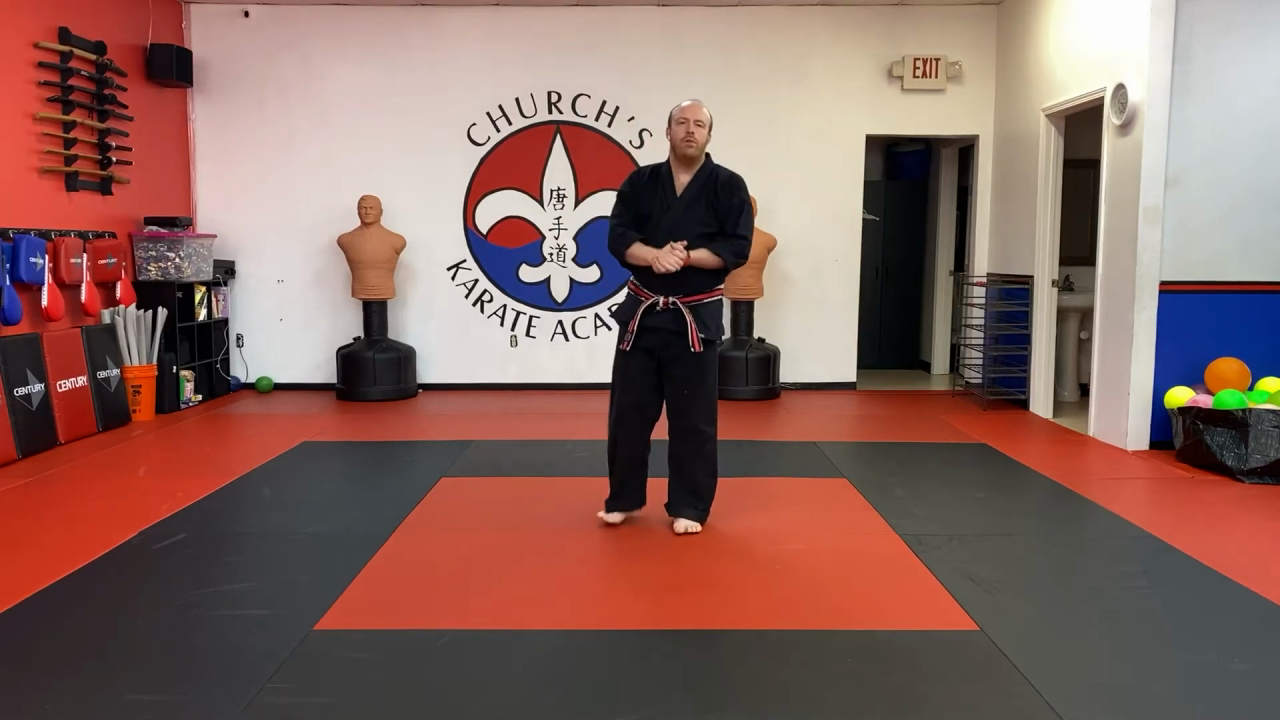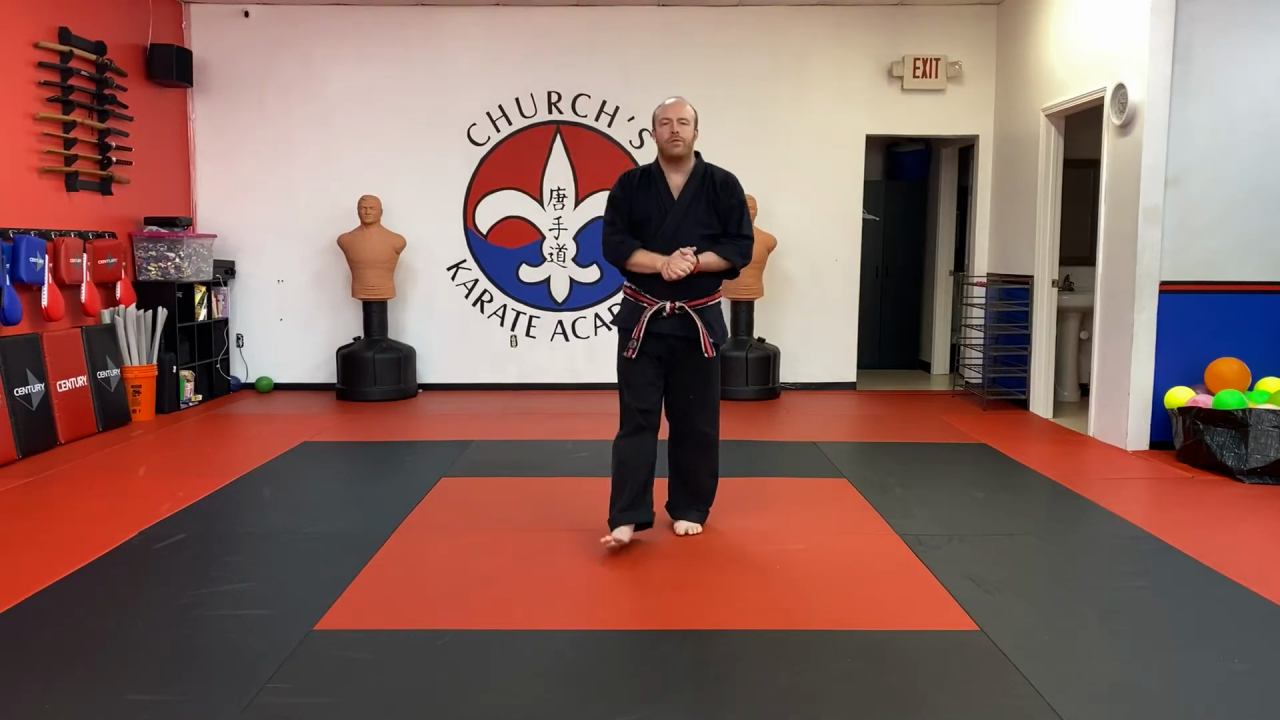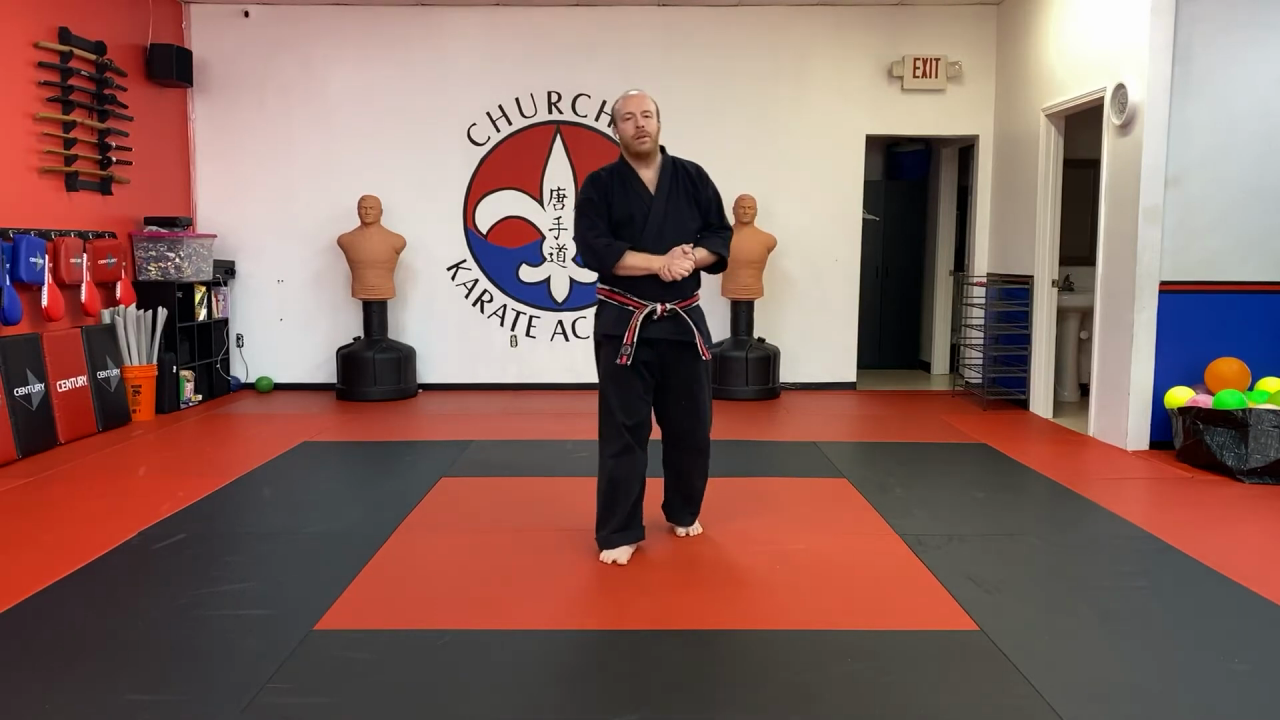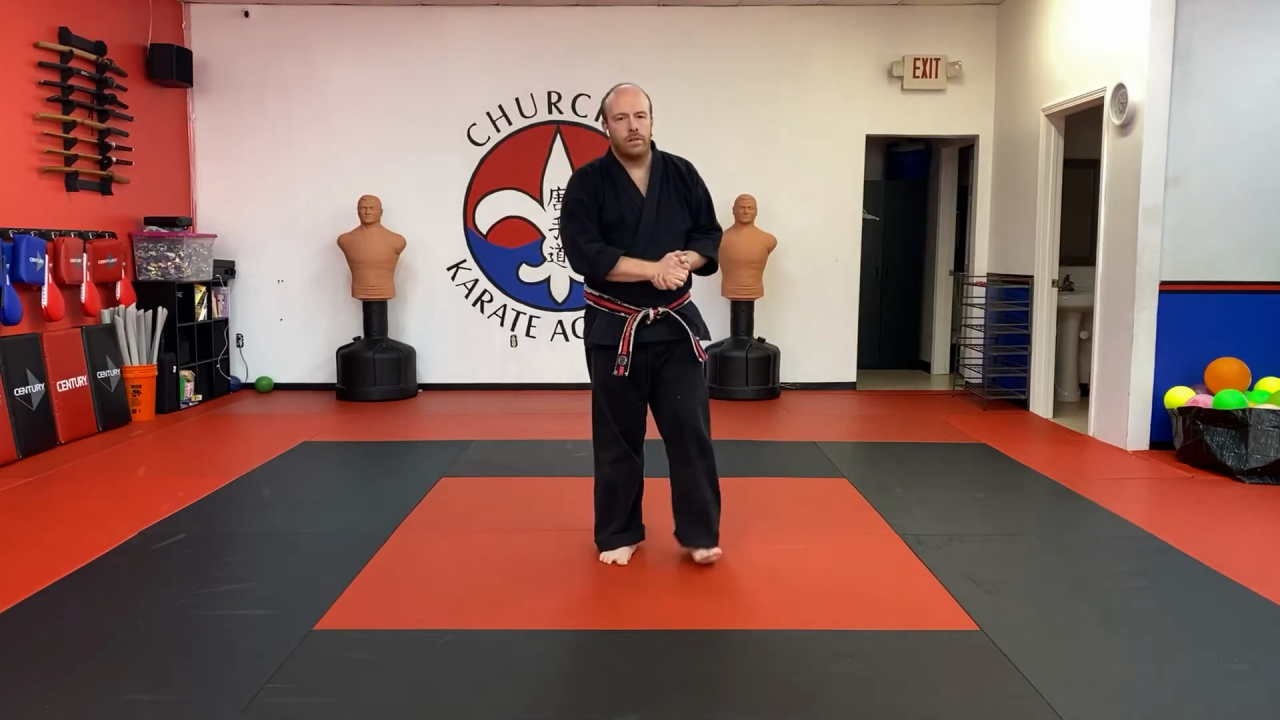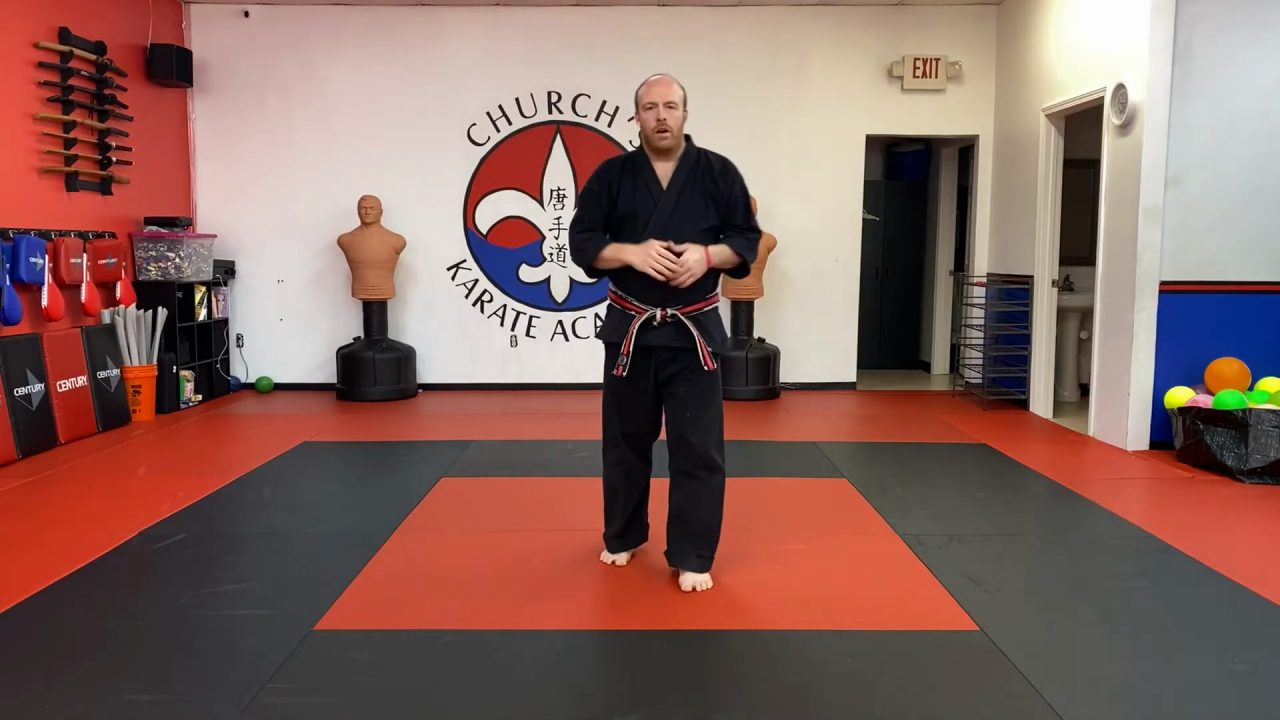
dt=0.4s
person 1, frame 1
left shoulder: (728, 185)
right shoulder: (640, 182)
left elbow: (736, 248)
right elbow: (619, 238)
left wrist: (686, 257)
right wrist: (656, 256)
left hip: (696, 315)
right hip: (642, 312)
left knee: (693, 417)
right knee: (629, 410)
left ankle: (689, 507)
right ankle: (623, 498)
person 1, frame 2
left shoulder: (722, 185)
right shoulder: (630, 185)
left elbow: (739, 248)
right elbow: (614, 245)
left wrist: (694, 263)
right wrist: (664, 263)
left hip: (697, 320)
right hip: (642, 319)
left knee: (695, 421)
right knee: (636, 417)
left ankle: (690, 509)
right ankle: (627, 517)
person 1, frame 3
left shoulder: (692, 177)
right shoulder: (600, 185)
left elbow: (720, 237)
right elbow: (595, 249)
left wrist: (691, 258)
right wrist: (661, 262)
left hip: (683, 321)
right hip: (623, 323)
left knee: (689, 426)
right knee: (622, 431)
left ankle: (683, 512)
right ankle: (620, 532)
person 1, frame 4
left shoulder: (682, 174)
right shoulder: (587, 183)
left elbow: (709, 235)
right elbow: (585, 253)
left wrist: (684, 262)
right wrist: (653, 269)
left hip: (676, 324)
right hip: (614, 327)
left knee: (690, 430)
right knee: (617, 437)
left ankle: (700, 535)
right ankle: (619, 534)
person 1, frame 5
left shoulder: (718, 172)
right shoulder: (613, 173)
left elbow: (746, 239)
right elbow: (582, 240)
left wrist: (707, 255)
right wrist: (629, 252)
left hip: (693, 329)
right hip: (630, 327)
left knee: (697, 446)
right knee: (625, 439)
left ankle: (692, 556)
right ankle: (623, 535)
